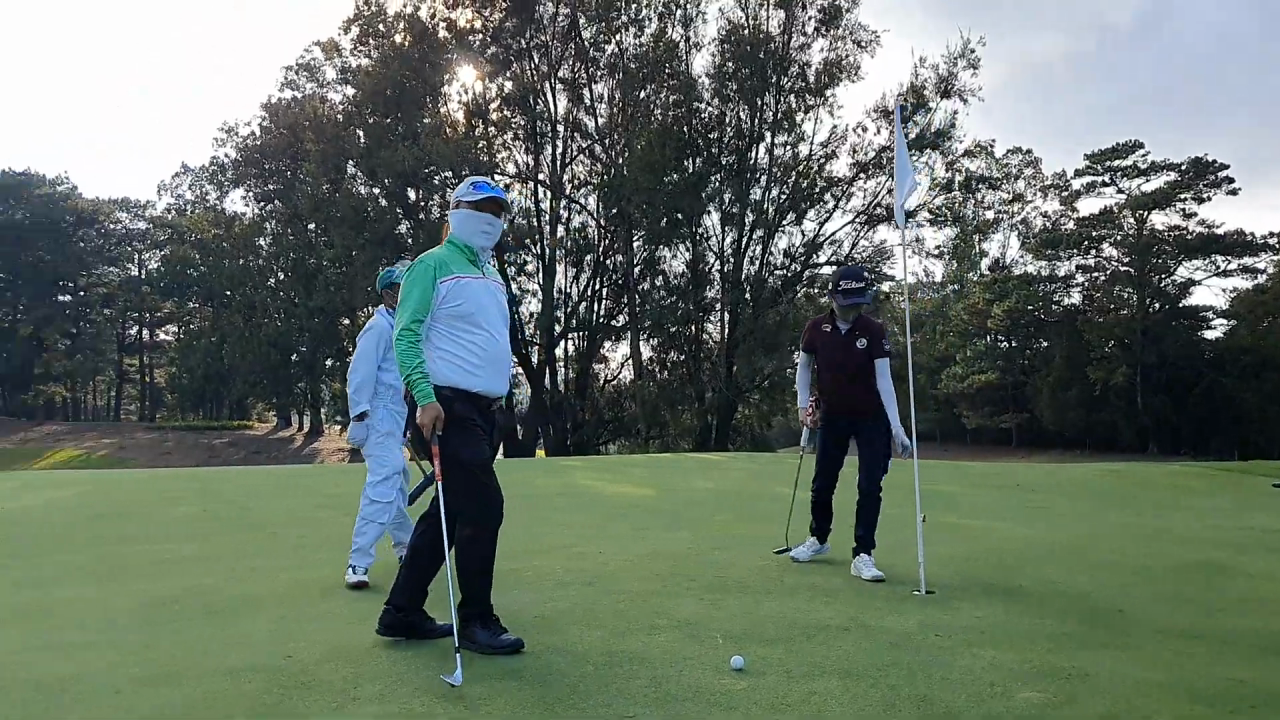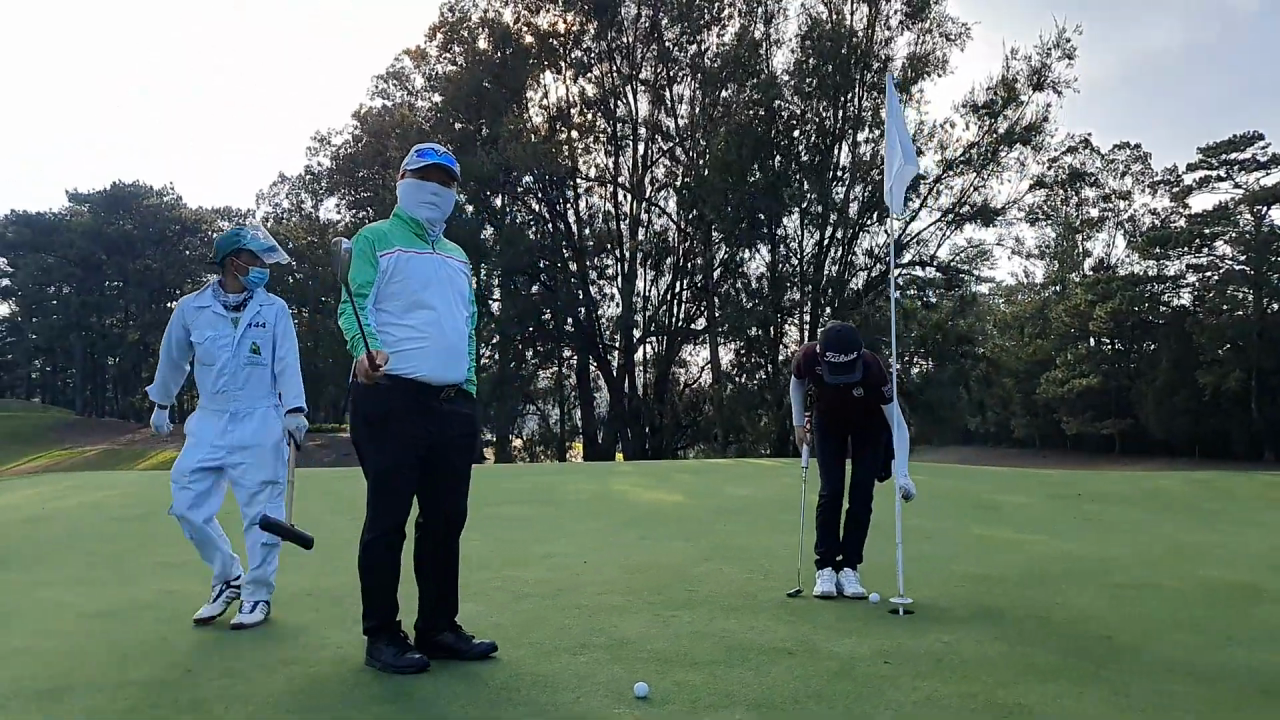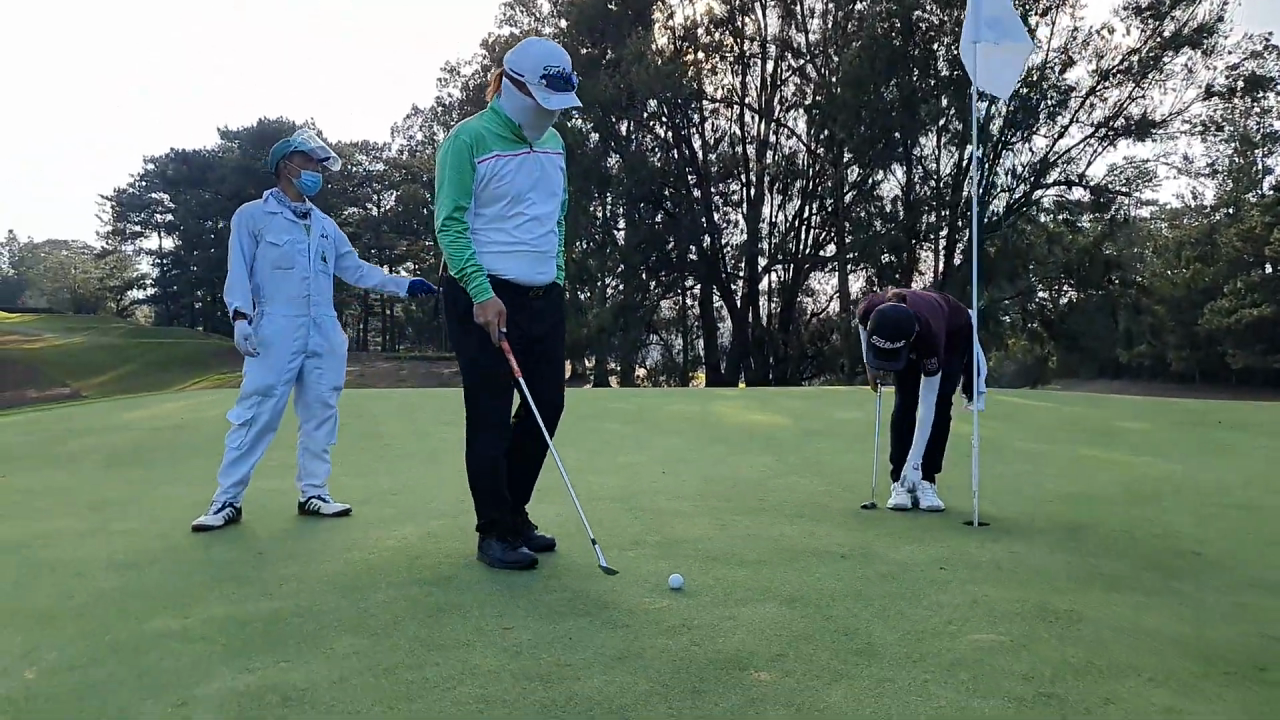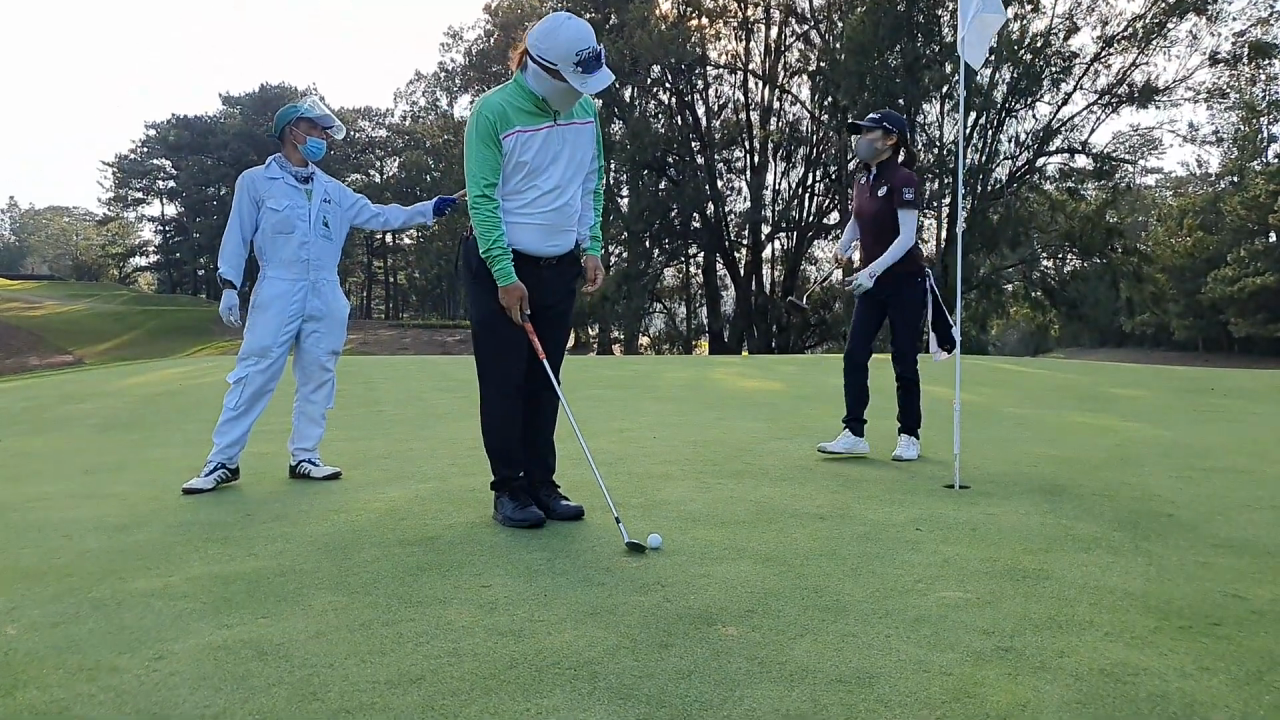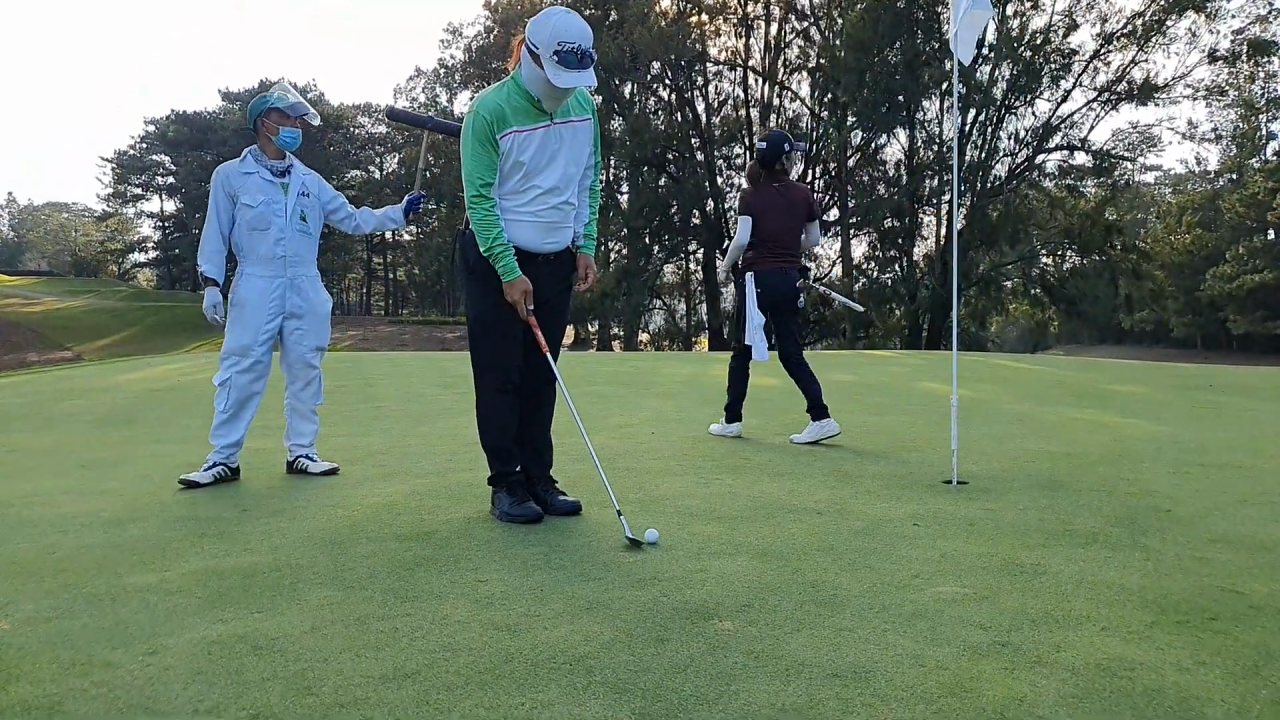
dt=1s
person 1, frame 1
left shoulder: (492, 276)
right shoulder: (434, 264)
right elbow: (407, 334)
left wrist: (501, 397)
right wrist: (425, 397)
left hip: (485, 408)
right hip: (449, 407)
left knee: (449, 511)
right knee: (482, 507)
left ankle: (403, 610)
right ankle: (476, 620)
person 1, frame 2
left shoulder: (458, 256)
right shoulder: (375, 240)
right elbow: (353, 307)
left wrist: (470, 390)
right wrist: (365, 349)
left hip: (453, 403)
right hip: (392, 398)
left knee: (446, 518)
right knee: (388, 519)
left ankle: (438, 627)
right ankle: (382, 636)
person 1, frame 3
left shoulder: (553, 143)
right shoulder: (469, 138)
right elbow: (450, 223)
left wrist: (554, 275)
right wrist: (481, 292)
left hip: (543, 296)
right hip: (484, 296)
left knee: (546, 407)
right knee: (490, 416)
left ankle: (512, 512)
right ankle: (494, 531)
person 1, frame 4
left shoulder: (584, 109)
right shoulder: (493, 111)
left elbow: (591, 183)
right elbow: (482, 198)
left wrist: (591, 246)
right wrist: (505, 275)
left hip: (559, 264)
right hip: (500, 265)
left knee: (544, 381)
right knee: (503, 380)
left ankle: (540, 483)
right ankle: (509, 489)
person 1, frame 5
left shoulder: (583, 105)
right shoulder: (491, 109)
left elbow: (589, 180)
right elbow: (480, 197)
left wrist: (585, 245)
right wrist: (509, 271)
left hip: (556, 260)
right hip: (496, 259)
left knee: (541, 375)
right knee: (499, 376)
left ankle: (538, 479)
right ankle: (506, 485)
person 2, frame 1
right shoulder: (379, 329)
right elbow: (360, 375)
left wrist: (408, 420)
right wrist: (359, 419)
left hip: (394, 421)
right hip: (380, 421)
left knee: (396, 485)
right knee: (383, 487)
left ankle: (407, 549)
right ankle: (358, 563)
person 2, frame 2
left shoulder: (275, 310)
right shoulder: (189, 309)
left elbow: (288, 364)
right elbow: (172, 358)
left wrist: (295, 410)
right wrist: (161, 404)
left hip: (260, 422)
right hip: (207, 422)
left knee: (261, 510)
right knee: (187, 504)
left ankle: (258, 596)
right ankle: (227, 576)
person 2, frame 3
left shoulder: (325, 225)
right shoulder: (252, 215)
left elbow: (356, 269)
right elbow: (238, 271)
left wrist: (404, 283)
right wrist: (241, 317)
left hip: (325, 331)
right hip: (275, 329)
left knee: (321, 412)
right knee: (257, 413)
left ankle: (313, 492)
right ankle: (227, 500)
person 2, frame 4
left shoulder: (332, 189)
right shoulder: (255, 180)
left elbow: (378, 216)
right elbow: (237, 237)
left wrist: (428, 209)
right wrist: (229, 286)
left hip: (326, 295)
right hip: (277, 292)
left knee: (318, 376)
right knee: (255, 373)
left ankle: (304, 457)
right ankle: (222, 461)
person 2, frame 5
left shoulder: (310, 180)
right shoulder: (230, 175)
left elbow: (353, 219)
right elbow: (215, 233)
left wrist: (399, 212)
right wrist: (211, 284)
left hip: (306, 289)
right hip: (255, 288)
left knee: (305, 371)
right knee: (242, 371)
left ankle: (302, 452)
right ankle: (224, 458)
person 3, frame 1
left shoulder: (874, 330)
right shoulder: (816, 328)
left elbow: (884, 379)
right elbow: (803, 367)
left wrist: (896, 426)
right wrist: (803, 404)
left hip: (870, 418)
right hip: (831, 416)
left knee: (870, 486)
right knee: (823, 482)
left ankle: (863, 554)
right ankle: (817, 540)
person 3, frame 2
left shoulder: (872, 368)
right shoulder: (807, 356)
left elbow: (898, 425)
right elbow: (797, 384)
left wrist: (902, 472)
right wrist: (798, 422)
left hip: (869, 425)
right hip: (828, 422)
left knee: (861, 493)
right knee: (831, 490)
left ankle: (849, 568)
right ankle: (825, 568)
person 3, frame 3
left shoulder: (929, 334)
right shoulder: (872, 312)
left elbow: (927, 406)
left wrist: (914, 464)
right wrist: (871, 362)
left hip: (953, 336)
right hip: (907, 340)
left knee: (940, 408)
right knee: (905, 404)
left ankle: (925, 481)
right ankle: (900, 482)
person 3, frame 4
left shoulder: (903, 179)
right shoulder: (862, 180)
left elbow: (907, 237)
left wrist: (873, 269)
right wrist: (843, 246)
left hip: (904, 282)
right hip: (871, 285)
left knee: (904, 361)
right knee: (854, 356)
left ankle: (909, 436)
right ankle: (855, 435)
person 3, frame 5
left shoulder: (750, 195)
right shoulder: (804, 194)
left elbow: (741, 240)
right elbow: (813, 240)
left wrist: (723, 270)
left hip: (758, 279)
right hip: (790, 280)
left knee: (743, 352)
right knee: (792, 353)
left ankle: (731, 421)
right ankle: (822, 420)
